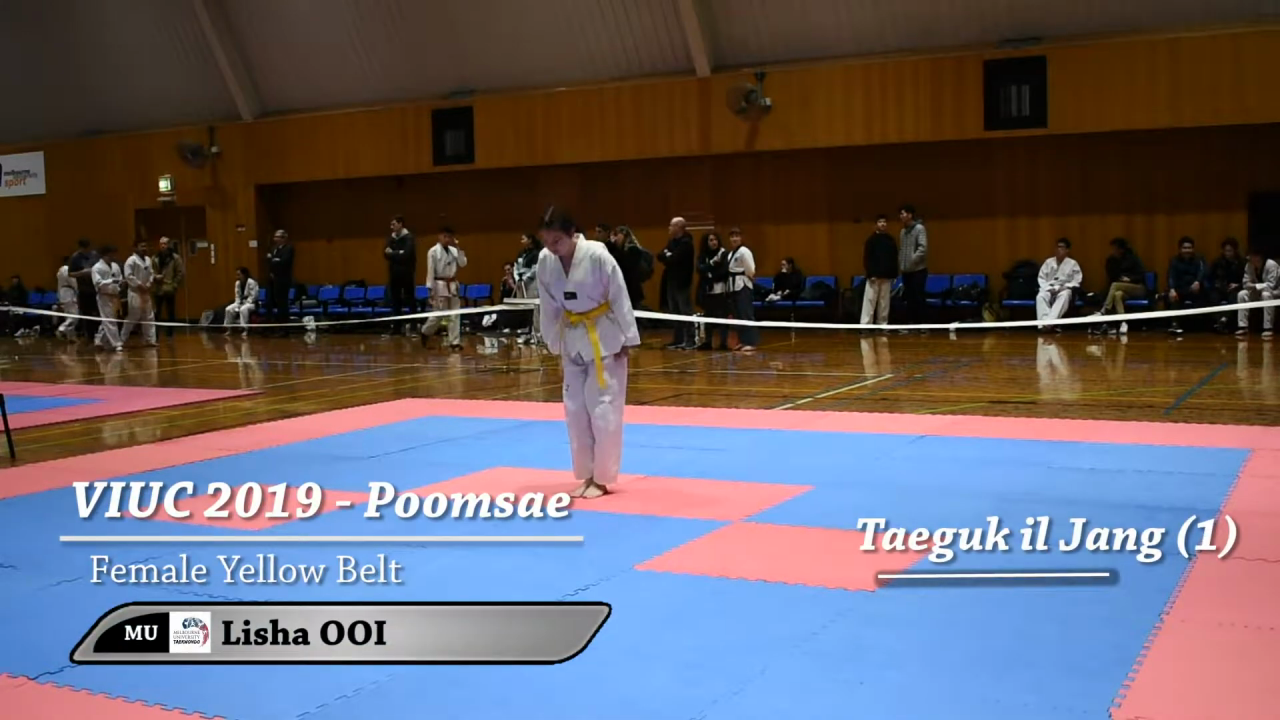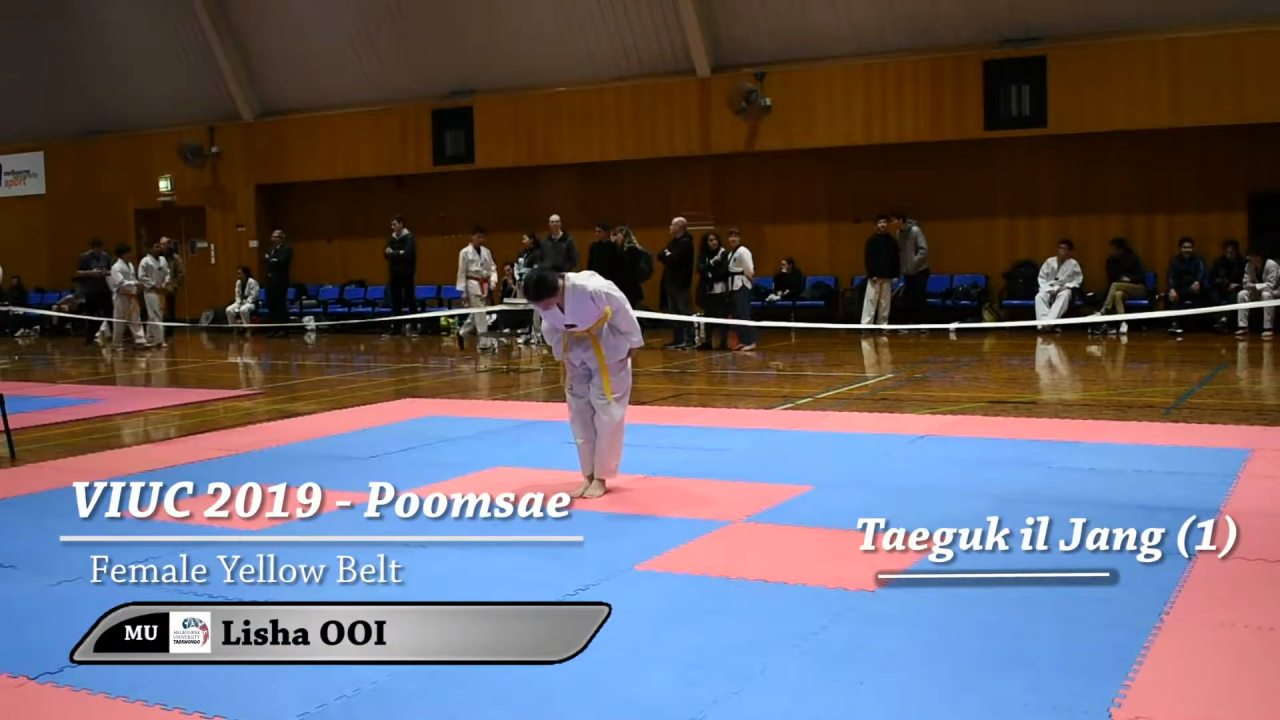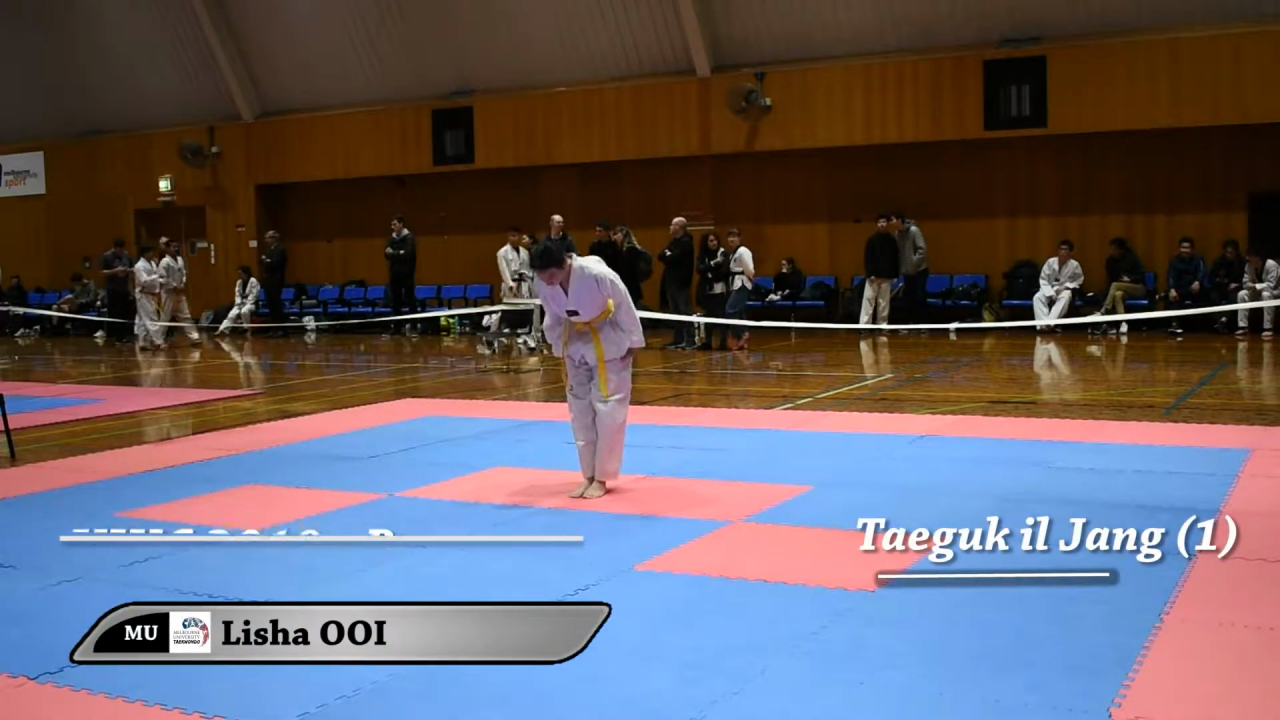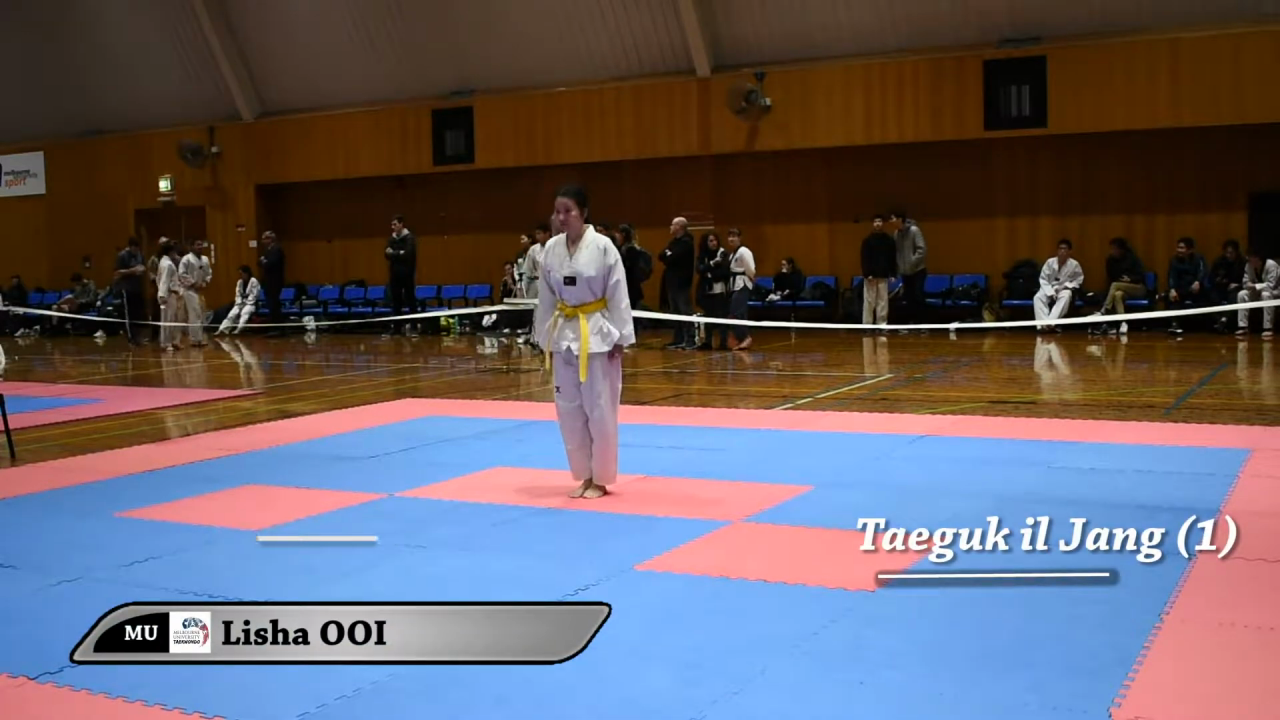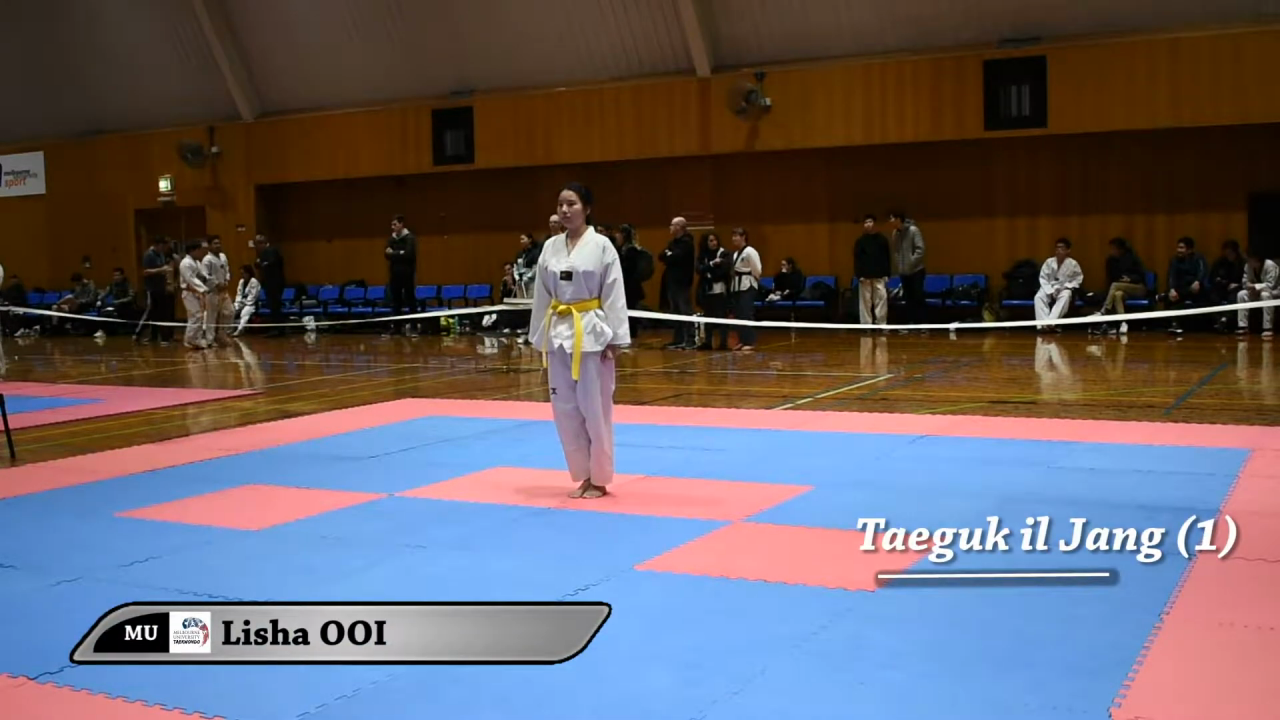
dt=0.5s
person 1, frame 1
left shoulder: (598, 256)
right shoulder: (545, 262)
left elbow: (620, 301)
right elbow: (549, 308)
left wrist: (626, 342)
right wrist: (556, 343)
left hip: (604, 339)
right hip: (572, 339)
left knee: (604, 409)
right knee: (576, 410)
left ankle: (601, 478)
right ankle: (586, 476)
person 1, frame 2
left shoulder: (590, 287)
right shoulder: (541, 300)
left elbow: (622, 310)
left wrist: (632, 343)
right wrist: (561, 351)
left hip: (607, 344)
right hip: (576, 347)
left knee: (607, 408)
right knee: (579, 410)
left ankle: (600, 477)
right ankle: (588, 475)
person 1, frame 3
left shoulder: (595, 273)
right shoulder: (542, 282)
left elbow: (624, 308)
right elbow: (552, 317)
left wrist: (632, 343)
right wrist: (561, 348)
left hip: (608, 341)
right hip: (576, 343)
left knee: (608, 409)
right knee: (580, 410)
left ankle: (602, 477)
right ankle: (589, 475)
person 1, frame 4
left shoulder: (603, 246)
right shoulder: (551, 249)
left elbow: (618, 296)
right elbow: (546, 298)
left wrist: (620, 340)
right wrist: (546, 339)
left hip: (597, 335)
right hip: (563, 335)
left knee: (600, 410)
right knee: (568, 410)
left ankle: (600, 479)
right ankle: (584, 476)
person 1, frame 5
left shoulder: (602, 246)
right shoulder: (551, 247)
left elbow: (614, 296)
right elbow: (542, 296)
left wrist: (614, 340)
right wrist: (542, 339)
left hip: (591, 334)
right hip: (558, 334)
left knee: (595, 408)
right knee: (565, 409)
left ankle: (599, 479)
right ankle: (584, 476)
